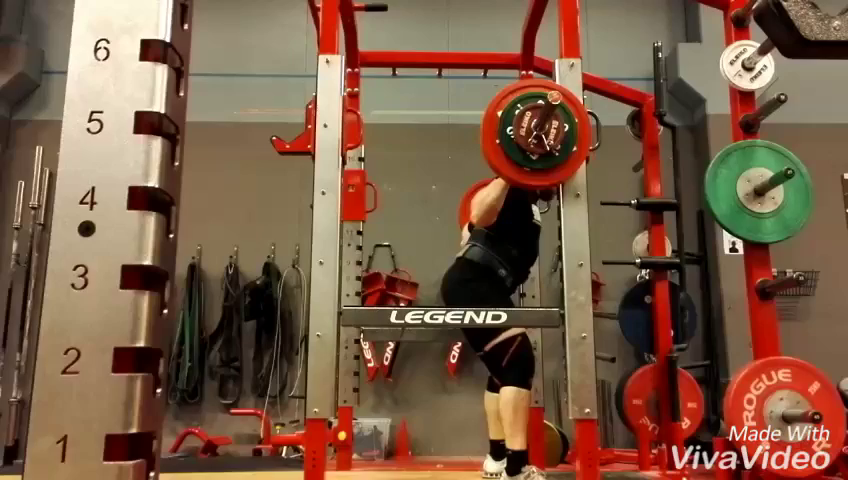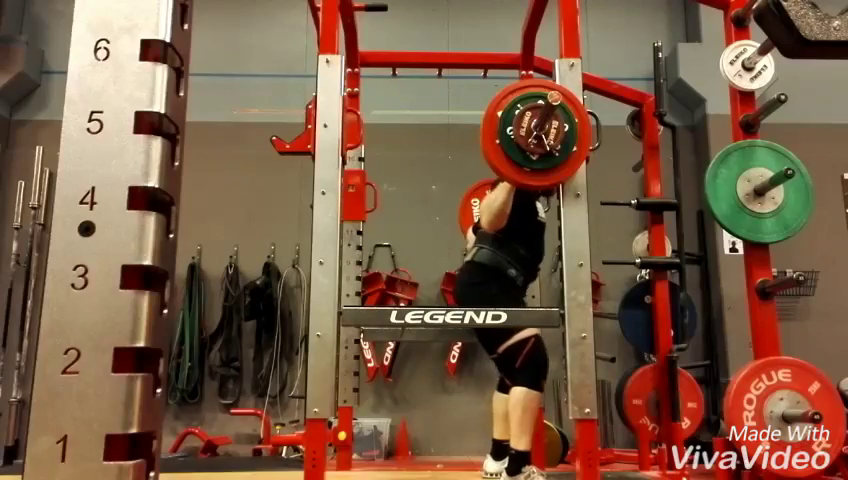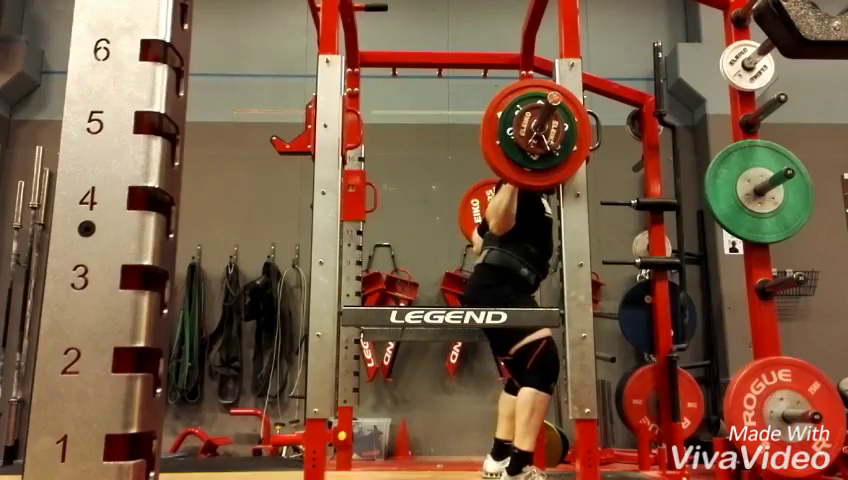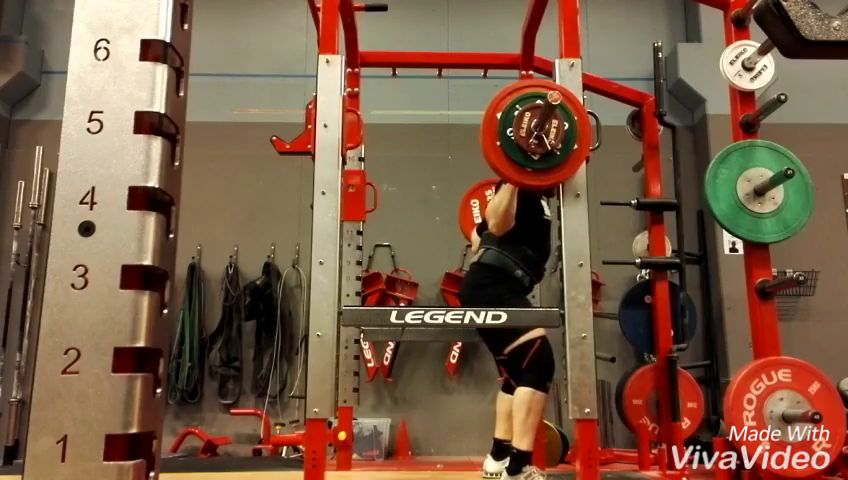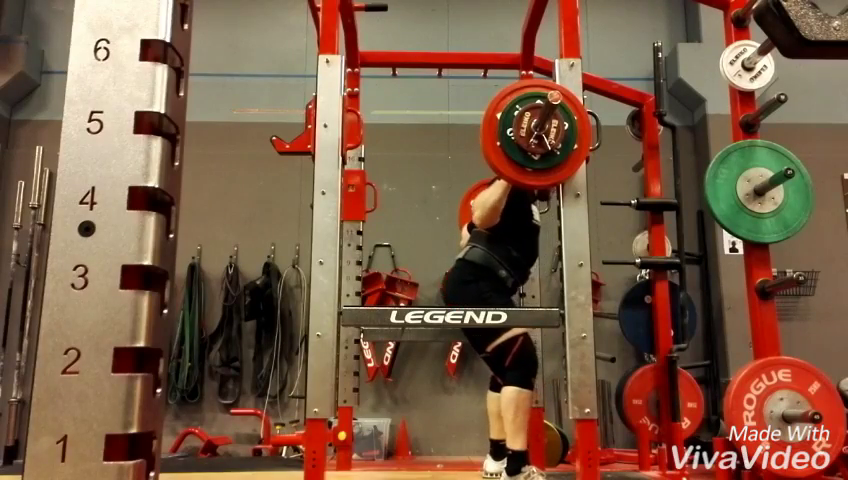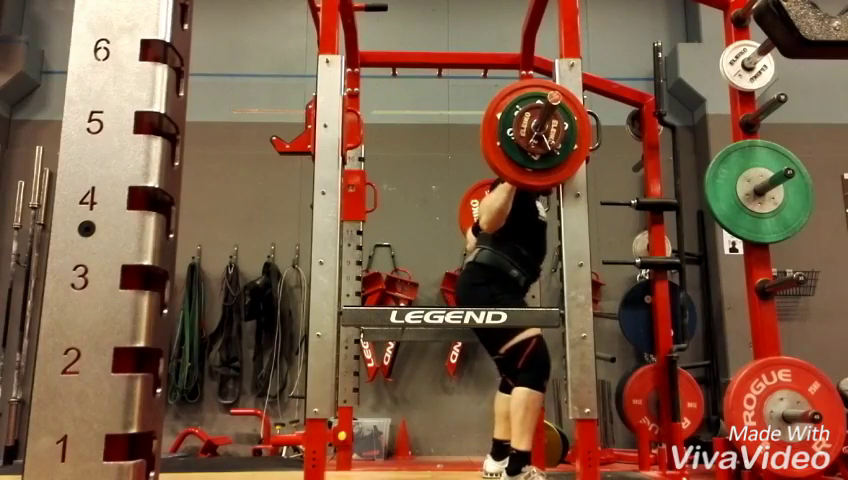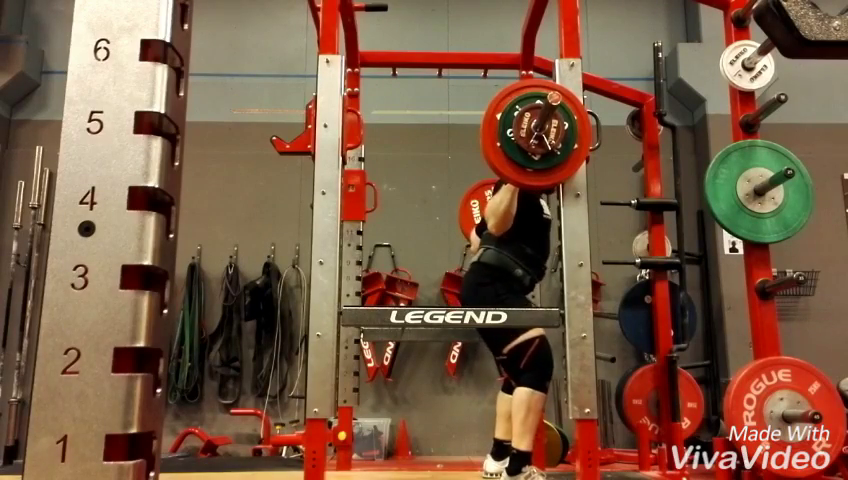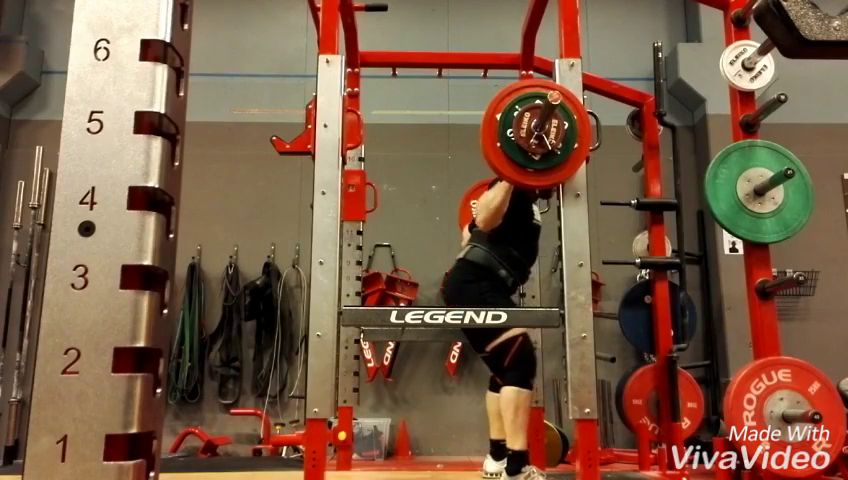
dt=0.2s
person 1, frame 1
left shoulder: (523, 198)
right shoulder: (517, 190)
left elbow: (469, 232)
right elbow: (480, 215)
left hip: (477, 285)
right hip: (473, 284)
left knee: (505, 368)
right knee: (518, 364)
person 1, frame 2
left shoulder: (524, 196)
right shoulder: (520, 190)
left elbow: (474, 235)
right elbow: (490, 221)
right wrist: (510, 177)
left hip: (488, 286)
right hip: (485, 285)
left knee: (515, 370)
right knee: (531, 363)
person 1, frame 3
left shoulder: (528, 195)
right shoulder: (524, 188)
left elbow: (478, 240)
right elbow: (498, 224)
left hip: (499, 288)
right hip: (497, 287)
left knee: (525, 372)
right knee: (543, 364)
person 1, frame 4
left shoulder: (527, 196)
right shoulder: (525, 190)
left elbow: (478, 238)
right elbow: (498, 224)
left hip: (493, 288)
right hip: (491, 287)
left knee: (521, 370)
right knee: (538, 365)
person 1, frame 5
left shoulder: (522, 198)
right shoulder: (516, 190)
left elbow: (468, 234)
right elbow: (482, 216)
right wrist: (508, 177)
left hip: (478, 287)
right hip: (474, 286)
left knee: (508, 369)
right knee: (522, 364)
person 1, frame 6
left shoulder: (524, 196)
right shoulder: (520, 189)
left elbow: (474, 235)
right elbow: (488, 221)
right wrist: (511, 178)
left hip: (489, 287)
right hip: (486, 287)
left knee: (517, 370)
right knee: (534, 364)
person 1, frame 7
left shoulder: (528, 195)
right shoulder: (522, 187)
left elbow: (478, 237)
right elbow: (497, 224)
right wrist: (514, 180)
left hip: (493, 288)
right hip: (490, 287)
left knee: (520, 370)
right knee: (536, 364)
person 1, frame 8
left shoulder: (523, 199)
right shoulder: (517, 191)
left elbow: (470, 232)
right elbow: (485, 218)
right wrist: (510, 177)
left hip: (477, 286)
right hip: (474, 285)
left knee: (506, 368)
right knee: (519, 364)
